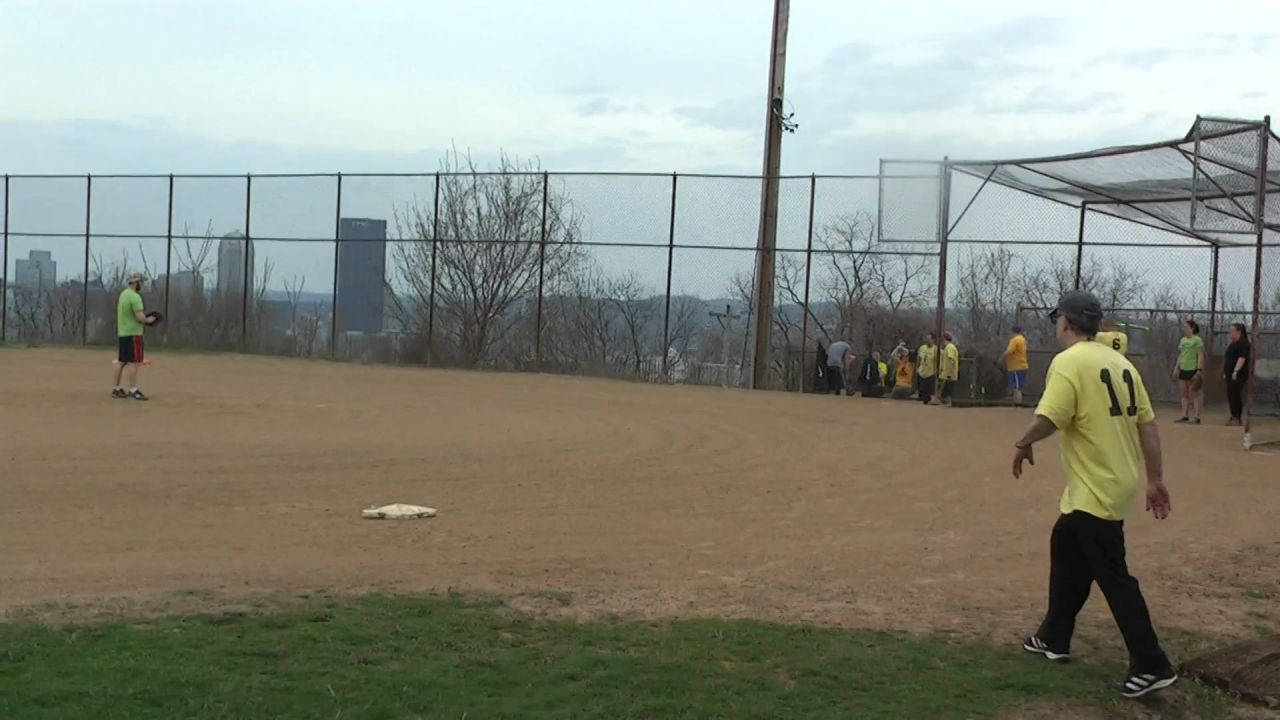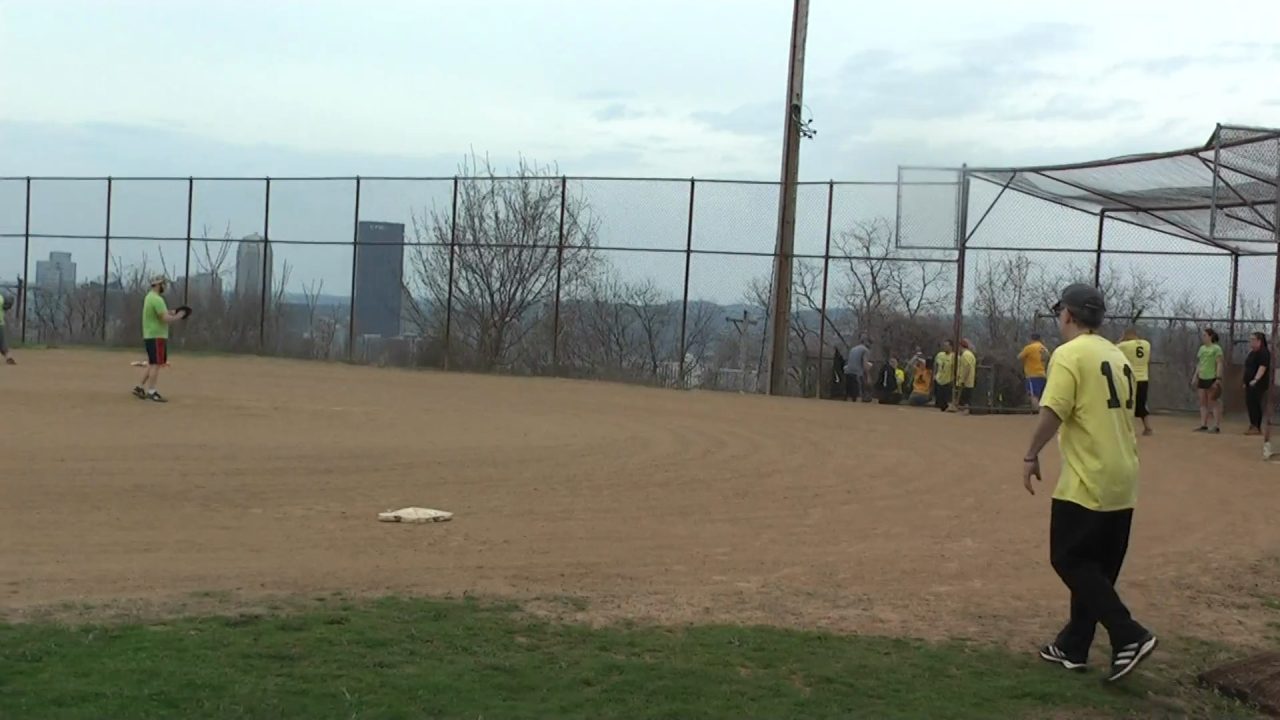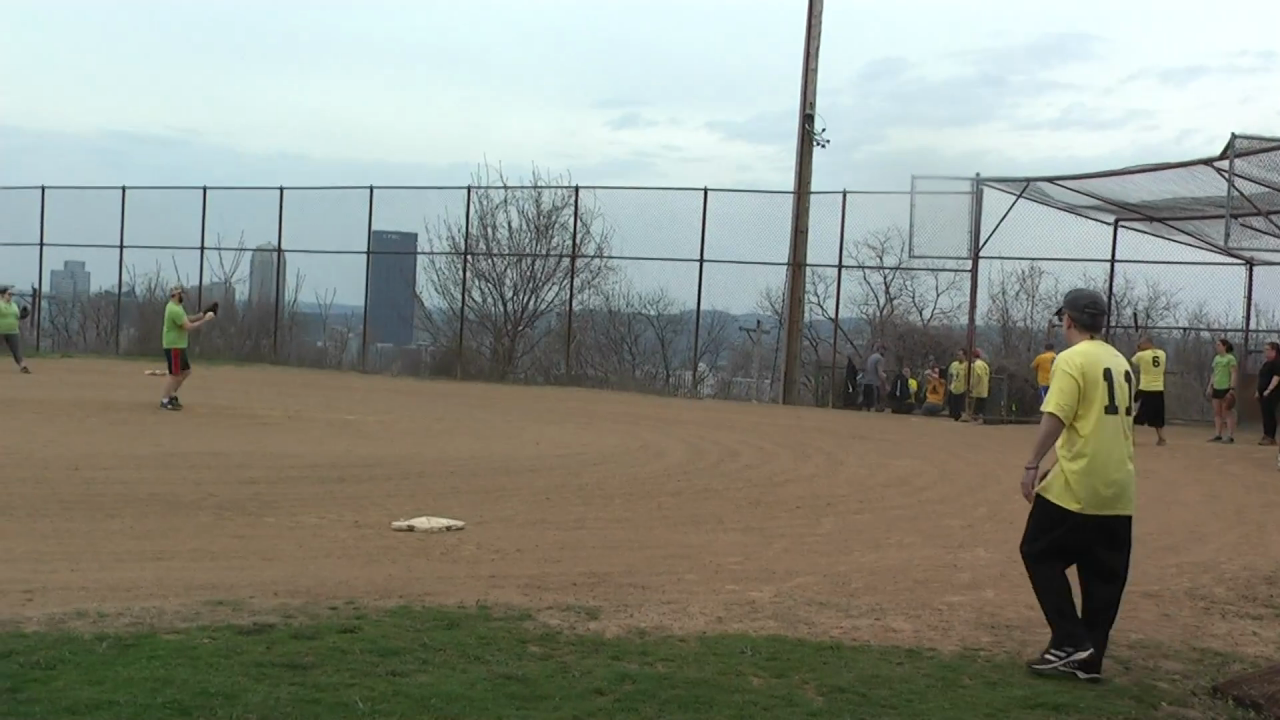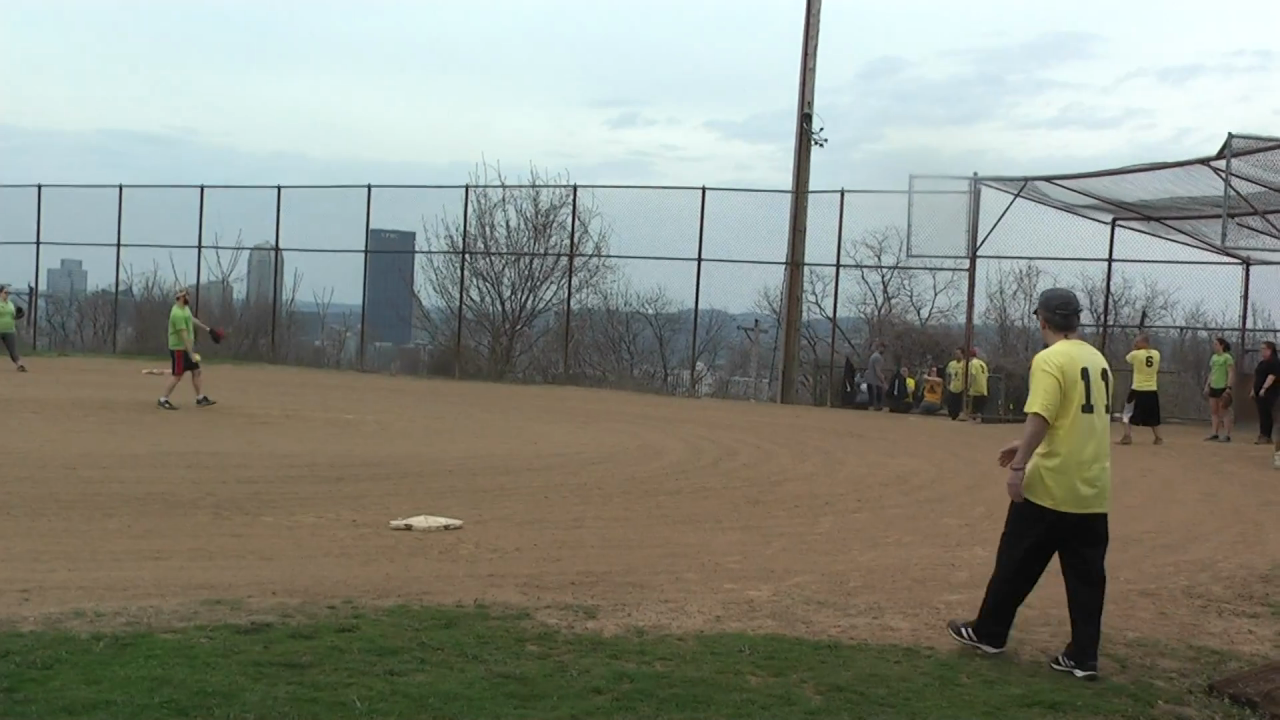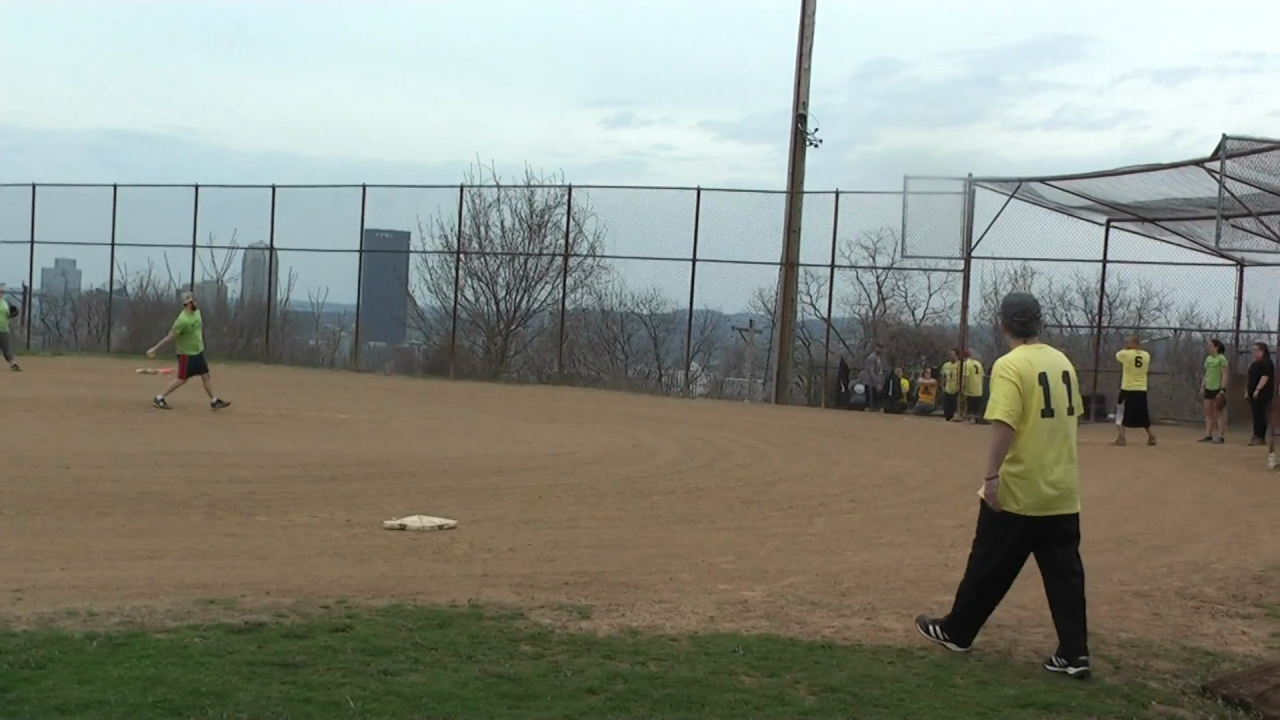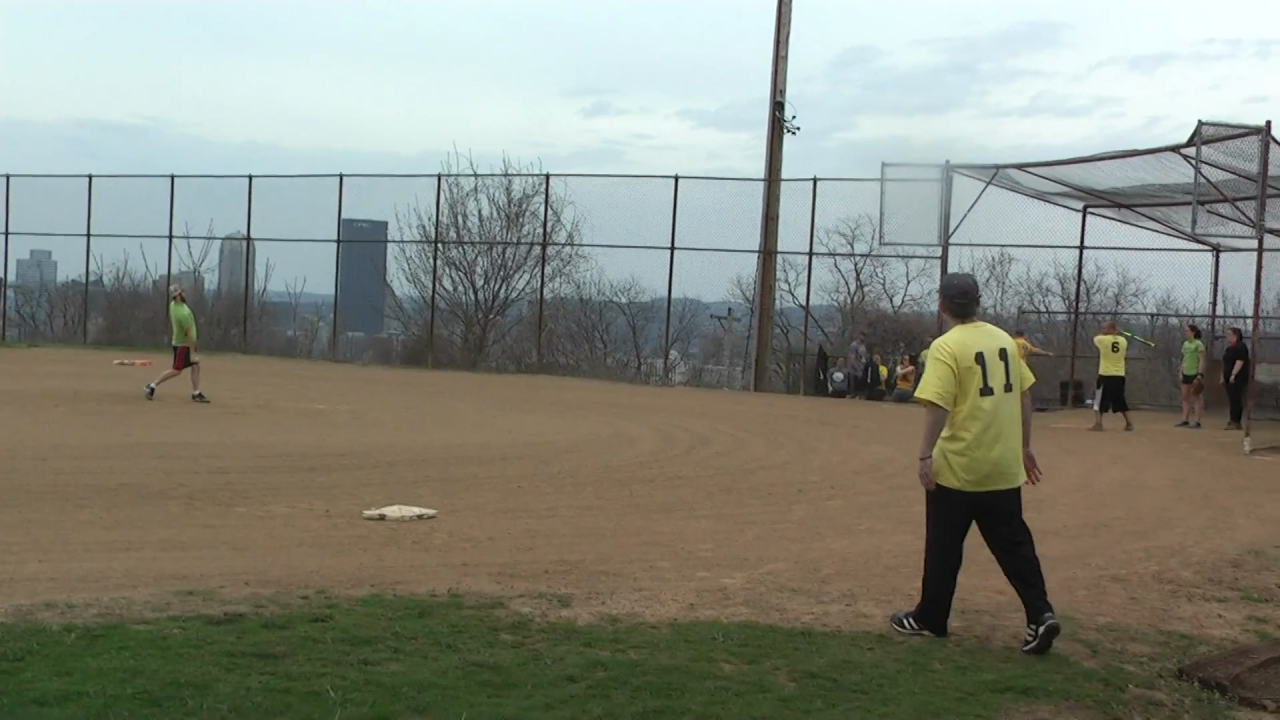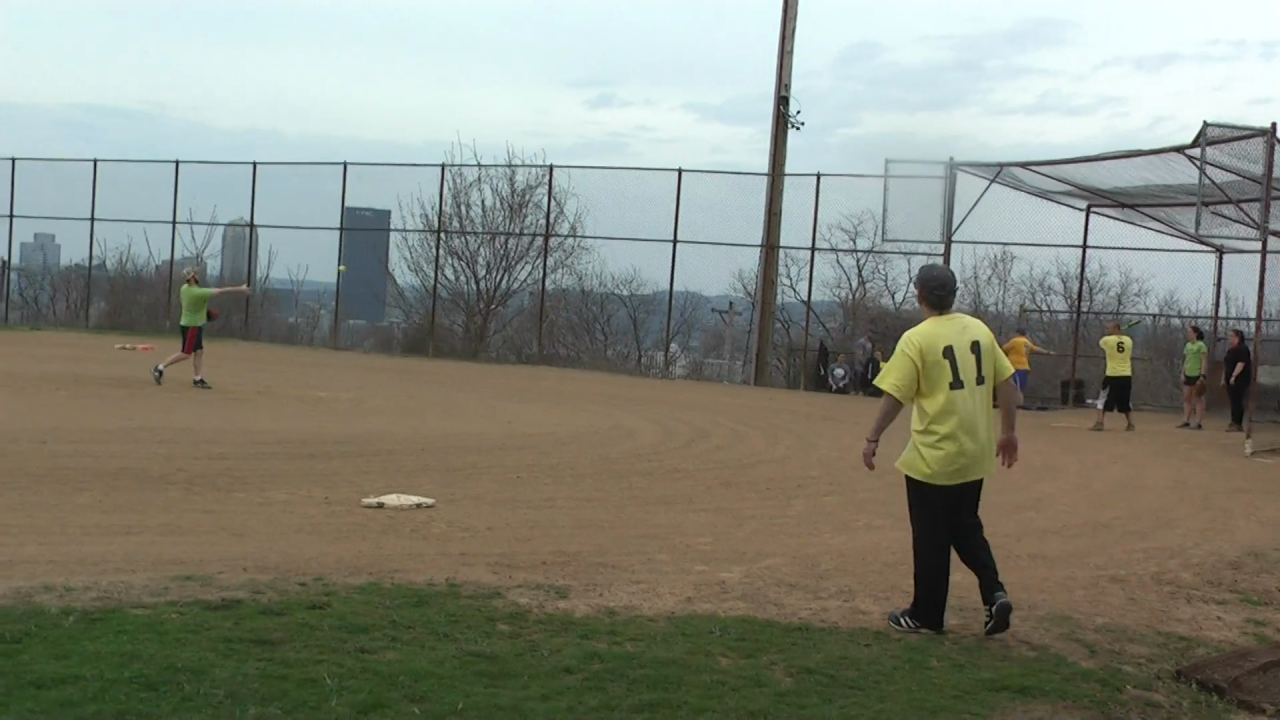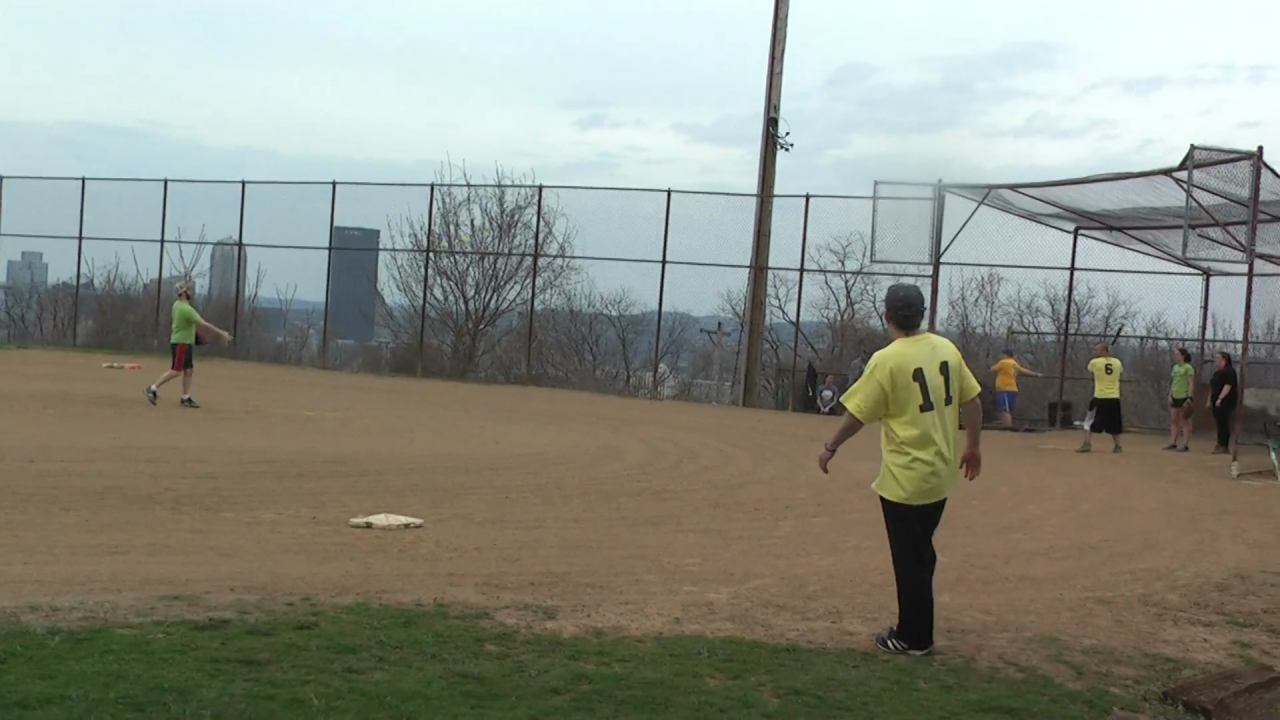
dt=0.2s
person 1, frame 1
left shoulder: (1068, 361)
right shoulder: (1121, 362)
left elbow: (1050, 418)
right elbow: (1146, 424)
left wrist: (1023, 444)
right wrist: (1155, 479)
left hip: (1094, 488)
right hip: (1119, 481)
left knee: (1112, 576)
right knee: (1067, 551)
left ankle: (1151, 664)
right ankle: (1053, 637)
person 1, frame 2
left shoulder: (1069, 354)
right shoulder: (1118, 356)
left elbow: (1053, 411)
right elbow: (1127, 419)
left wrist: (1031, 455)
left hip: (1088, 479)
right hip: (1121, 481)
left knee: (1070, 559)
right knee: (1093, 560)
left ankle: (1129, 636)
right ankle: (1073, 646)
person 1, frame 3
left shoulder: (1072, 358)
right shoulder: (1119, 360)
left elbow: (1055, 418)
left wrist: (1032, 466)
left hip: (1077, 485)
right hip: (1118, 488)
left knee: (1038, 552)
right knee: (1104, 575)
left ankle: (1071, 639)
right ankle: (1088, 657)
person 1, frame 4
left shoulder: (1050, 359)
right shoulder: (1097, 358)
left elbow: (1040, 418)
left wrist: (1021, 466)
right wrist: (1024, 447)
left hip: (1052, 482)
right hip: (1093, 486)
left knee: (1017, 559)
right knee: (1087, 572)
left ankle: (987, 632)
right ankle: (1083, 656)
person 1, frame 5
left shoulder: (1009, 365)
right shoulder: (1061, 361)
left elbow: (1005, 425)
left wrist: (991, 476)
left hip: (1018, 487)
right hip: (1061, 490)
left knee: (989, 564)
right knee: (1064, 571)
left ankle: (957, 630)
right ankle: (1075, 651)
person 1, frame 6
left shoulder: (946, 346)
right shoulder: (1003, 338)
left elbow: (937, 406)
right elbow: (1025, 394)
left wrist: (926, 456)
right wrist: (1024, 447)
left hip: (957, 465)
right hip: (1004, 466)
left knee: (943, 546)
right knee: (1013, 543)
left ankle: (930, 618)
right ankle: (1041, 614)
person 1, frame 7
left shoulder: (917, 338)
right shoulder: (980, 330)
left elbow: (894, 395)
right elbow: (1006, 383)
left wrist: (872, 439)
right wrist: (1008, 431)
left hip: (933, 457)
right hip: (974, 456)
left knee: (930, 539)
right knee: (966, 530)
left ankle: (926, 615)
right ankle: (994, 594)
person 1, frame 8
left shoulder: (886, 360)
right shoulder: (947, 349)
left elbow: (858, 413)
right elbow: (972, 401)
left wrist: (830, 447)
right wrist: (972, 446)
left hip: (905, 476)
right hip: (941, 473)
left knee: (909, 556)
right knee: (921, 550)
left ankle: (913, 635)
right ankle: (920, 628)
